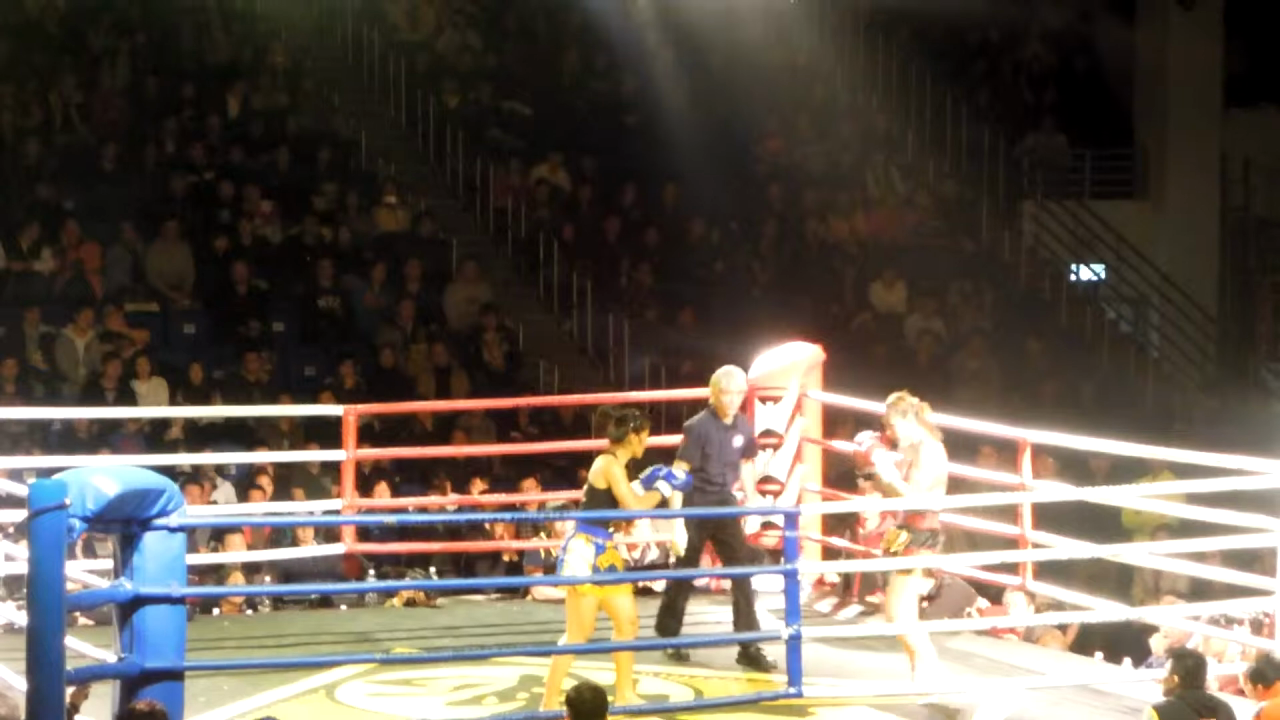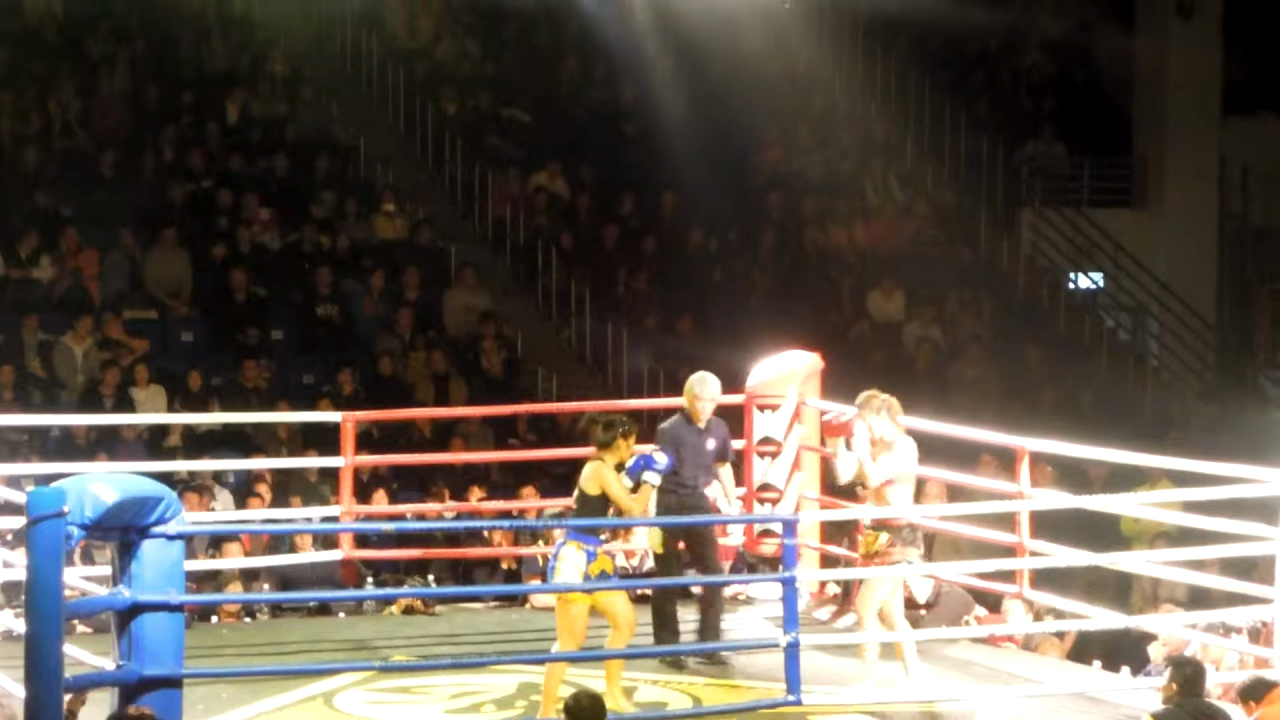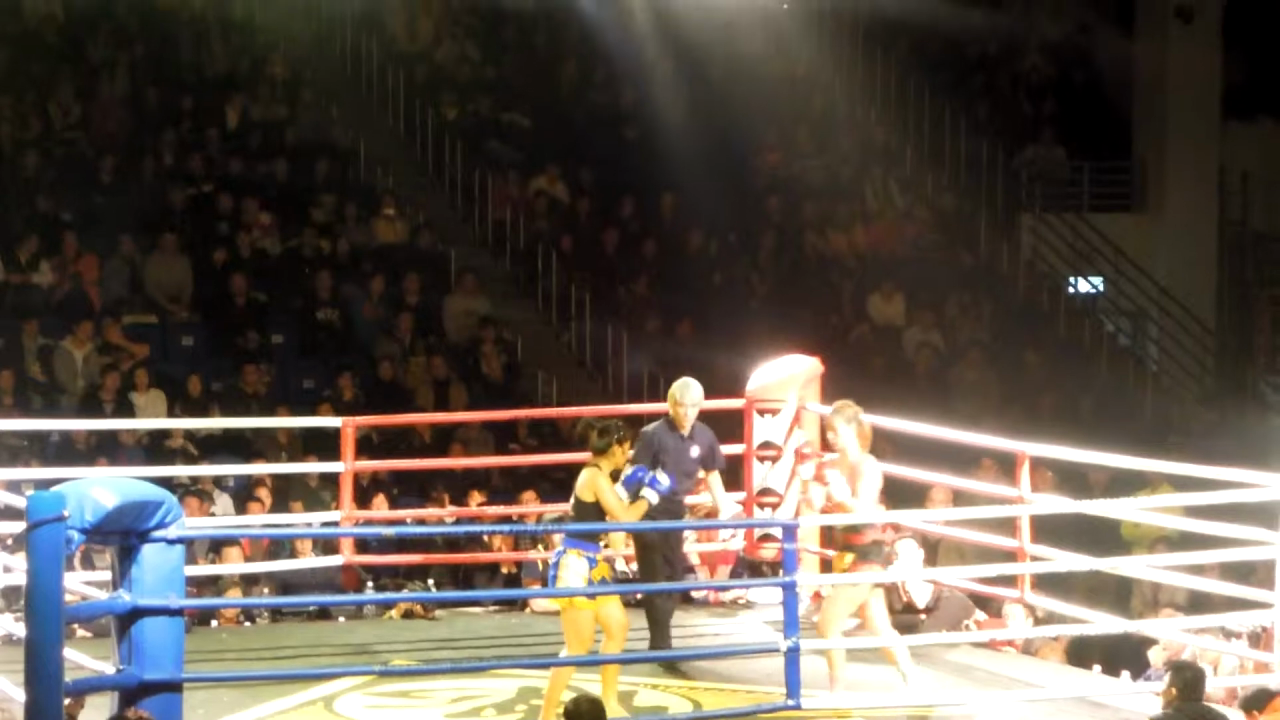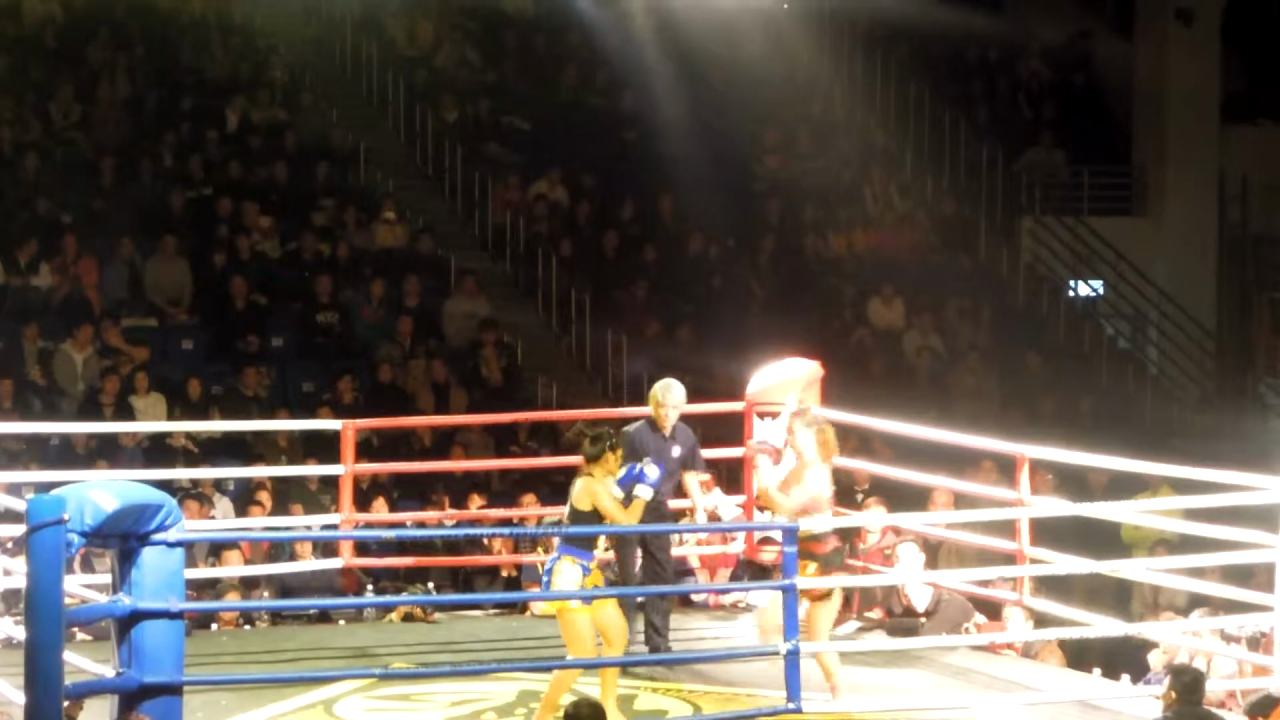
dt=0.2s
person 1, frame 1
left shoulder: (613, 464)
right shoulder: (609, 464)
right elbow: (634, 509)
left wrist: (644, 485)
right wrist: (665, 487)
left hip: (602, 549)
right hip: (585, 550)
left knee: (627, 620)
right knee: (578, 633)
left ankle: (624, 693)
right ankle: (549, 703)
person 1, frame 2
left shoulder: (600, 468)
right shoulder: (600, 469)
right elbow: (634, 510)
left wrist: (630, 475)
right wrist: (652, 476)
left hip: (592, 556)
right hip: (576, 557)
left knee: (624, 619)
right knee: (570, 641)
left ankle: (613, 694)
person 1, frame 3
left shoulder: (594, 475)
right shoulder: (595, 476)
right elbow: (625, 519)
left wrist: (626, 487)
right wrist: (651, 492)
left hip: (589, 562)
right hip: (576, 563)
left knee: (617, 627)
right knee: (578, 647)
person 1, frame 4
left shoulder: (587, 482)
right shoulder: (591, 485)
right elbow: (625, 523)
left wrist: (621, 486)
right wrist: (644, 489)
left hip: (583, 569)
right hip: (569, 571)
left knee: (617, 633)
right knee: (583, 654)
person 2, frame 1
left shoulder: (743, 426)
right shoulder: (698, 426)
right elbow: (679, 472)
left wrist: (751, 503)
right wrist: (677, 521)
left hip: (724, 503)
right hip: (695, 502)
left knee: (743, 570)
right knee: (683, 574)
left ankle: (749, 647)
right ankle: (668, 638)
person 2, frame 2
left shoulder: (719, 429)
right shoulder: (671, 430)
left elbow: (723, 466)
left wrist: (732, 503)
left hip: (698, 505)
right hip: (670, 505)
left knee: (712, 572)
right knee: (668, 579)
left ankle: (709, 643)
right ankle: (667, 646)
person 2, frame 3
left shoulder: (704, 436)
right shoulder: (652, 434)
left elbow: (712, 475)
left wrist: (724, 510)
left hip: (674, 510)
right hip: (647, 510)
left knee: (673, 579)
right knee: (655, 583)
left ankle: (660, 646)
right ankle: (663, 649)
person 2, frame 4
left shoulder: (685, 436)
right shoulder: (634, 434)
left elbow: (690, 475)
left wrist: (700, 511)
left hip: (658, 511)
left knee: (663, 578)
right knee: (628, 579)
left ankle: (658, 646)
person 3, frame 1
left shoulder: (930, 451)
right shoulder: (910, 449)
left elbow: (912, 496)
right elbow: (895, 491)
left wrist: (884, 469)
right wrist: (881, 460)
left hip: (921, 538)
right hip: (908, 535)
left knee: (899, 618)
right knee: (900, 616)
left ankle: (932, 678)
right ankle: (919, 679)
person 3, frame 2
left shoulder: (904, 446)
right shoulder: (874, 445)
left elbow: (873, 479)
right elbow: (844, 476)
left wrist: (861, 448)
right wrist: (837, 443)
left hip: (899, 536)
right hip: (879, 535)
left knee: (865, 607)
right knee: (892, 616)
right ankle: (913, 680)
person 3, frame 3
left shoulder: (867, 466)
right shoulder: (835, 464)
left elbow: (862, 512)
right elbow: (820, 506)
left wrist: (842, 495)
right wrist: (811, 480)
left hip: (866, 552)
right hip: (850, 552)
left knee: (828, 624)
right knee: (878, 627)
left ankle: (836, 692)
right ankle: (912, 683)
person 3, frame 4
left shoulder: (815, 471)
right shoulder: (796, 465)
left elbow: (785, 508)
right elbow: (770, 500)
left wrist: (765, 478)
right wrist: (767, 472)
left hip: (823, 559)
right hip: (801, 557)
left knee: (817, 640)
right knee: (768, 621)
left ankle: (839, 697)
